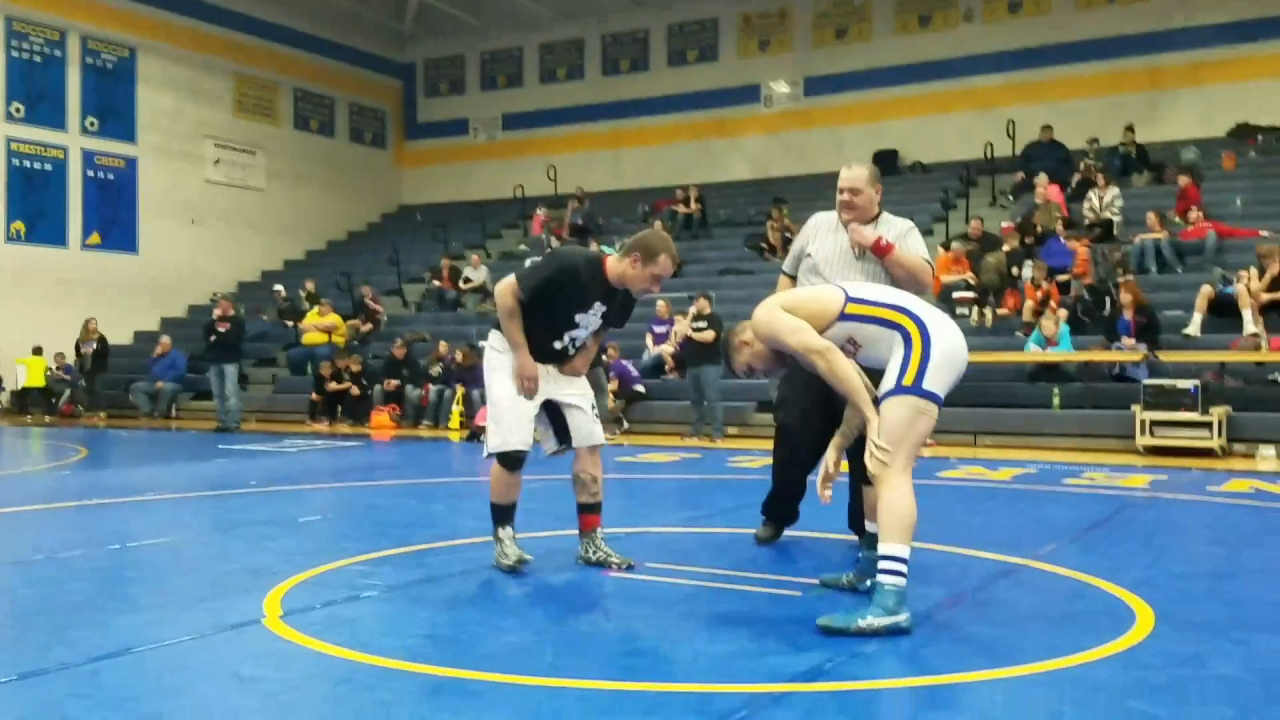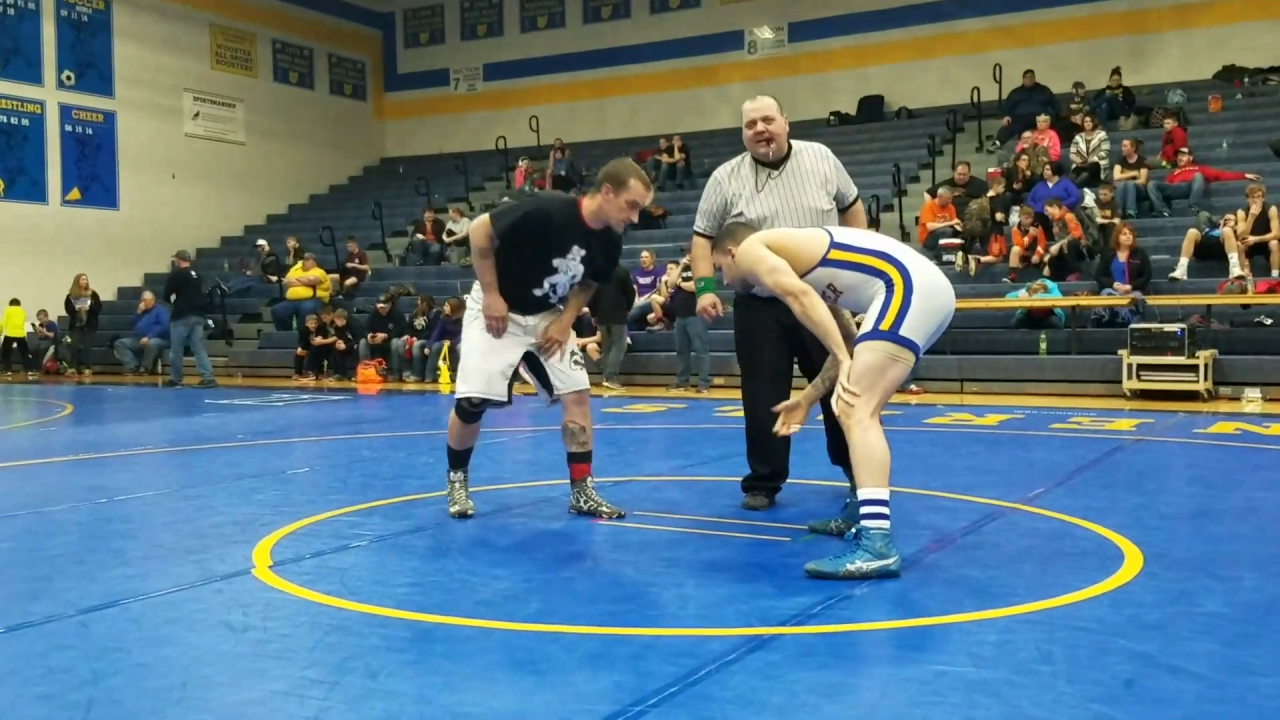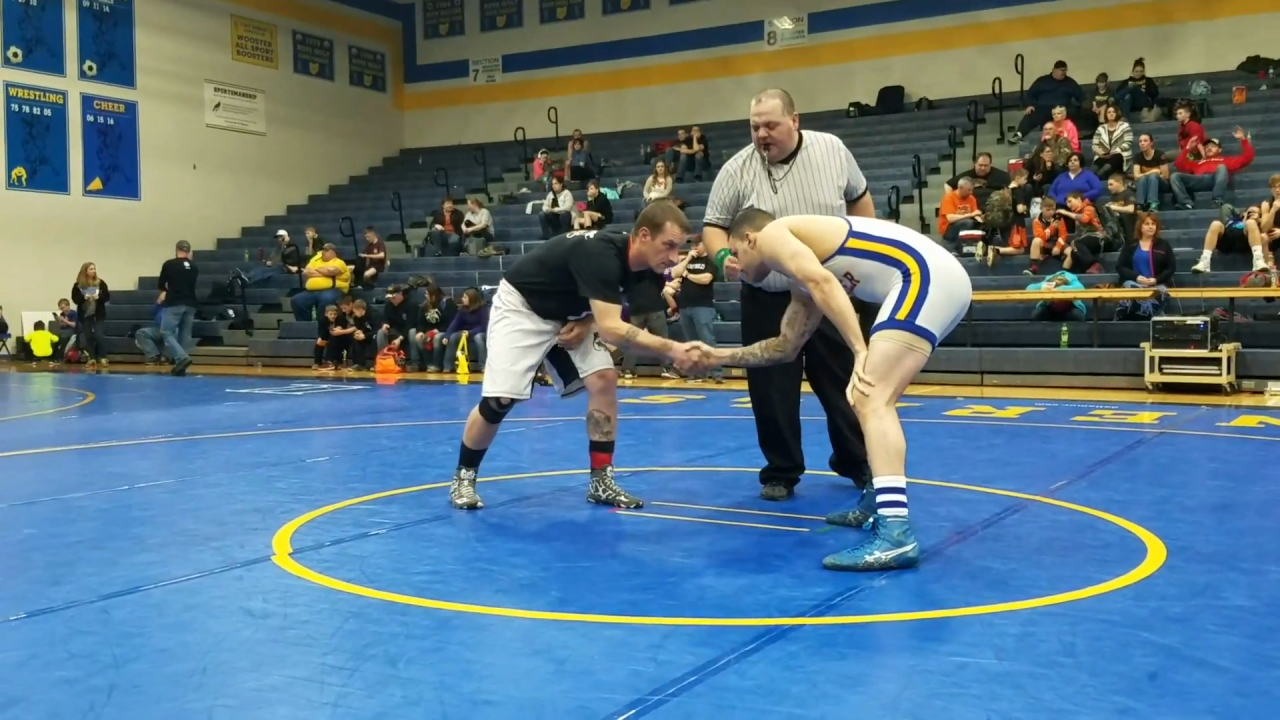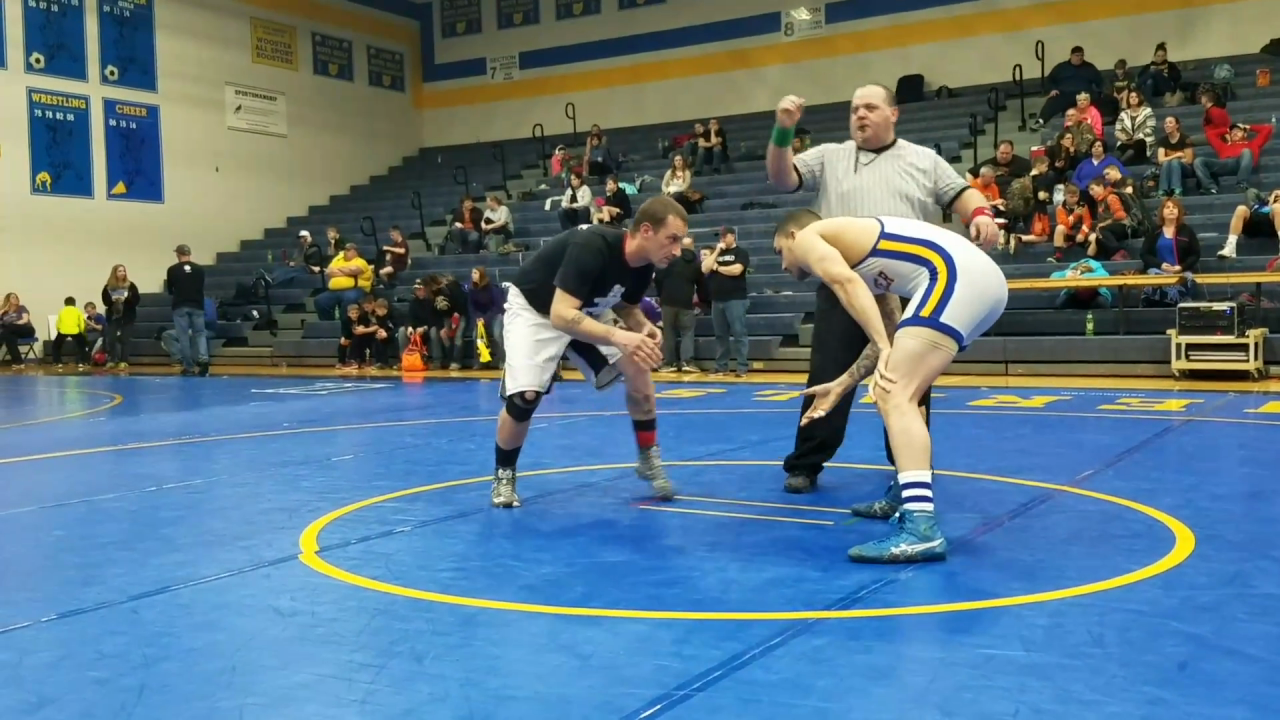
dt=1s
person 1, frame 1
left shoulder: (901, 230)
right shoulder: (818, 222)
left elbow: (923, 281)
right elbow: (787, 277)
left wrist: (878, 244)
left knee: (869, 443)
right knee: (793, 431)
left ankle: (869, 527)
right ankle: (779, 512)
person 1, frame 2
left shoulder: (820, 158)
right shoulder: (726, 178)
left elbow: (852, 207)
right elbow: (703, 238)
right wrist: (705, 287)
right hip: (758, 307)
right knee: (763, 398)
left ankle: (857, 469)
right ankle: (763, 482)
person 1, frame 3
left shoulder: (831, 149)
right shoulder: (737, 170)
left elbow: (859, 199)
right elbow: (714, 225)
right wrist: (723, 257)
right hip: (766, 301)
left knee: (842, 384)
right knee: (772, 391)
left ankle: (858, 464)
right ankle: (781, 472)
person 1, frame 4
left shoulder: (923, 159)
right shoulder: (828, 158)
left elbow: (962, 193)
right elbow: (780, 178)
left wrist: (981, 215)
right wrist: (782, 133)
right knee: (829, 374)
right ankle: (806, 463)
person 2, frame 1
left shoulder: (765, 318)
right shoulder: (796, 328)
left elbow: (824, 353)
right elbow: (859, 392)
left wrist: (873, 419)
right wrist: (837, 448)
left hip: (923, 339)
right hip: (939, 338)
left knee: (889, 468)
right knee: (880, 462)
left ankle: (889, 604)
right ankle: (873, 566)
person 2, frame 2
left shoulder: (749, 249)
right shoulder: (785, 252)
left elbow: (800, 295)
right elbow: (846, 341)
left wrist: (845, 361)
right wrist: (807, 399)
left hip: (907, 287)
right hip: (929, 286)
left knee: (855, 412)
right knee: (860, 408)
left ankle: (877, 545)
right ankle: (863, 513)
person 2, frame 3
left shoulder: (772, 235)
right shoulder: (802, 281)
left elbow: (823, 281)
right elbow: (788, 344)
left wrist: (860, 351)
right wrist: (721, 356)
left hip: (924, 276)
right hip: (943, 277)
left knee: (869, 400)
right knee: (875, 398)
left ankle: (894, 534)
right ankle: (882, 502)
person 2, frame 4
left shoulder: (807, 238)
right shoulder: (855, 245)
left elbow: (846, 282)
right elbow: (891, 331)
left wrist: (884, 350)
right wrist: (841, 386)
left hip: (956, 276)
right hip: (982, 278)
left knee: (893, 396)
right knee: (902, 391)
left ankle: (921, 528)
right ankle: (908, 497)
person 3, frame 1
left shoulder: (624, 296)
right shoulder: (569, 266)
right elbow: (505, 291)
left wrist: (587, 354)
right wrist: (521, 356)
left hip: (560, 364)
right hip: (513, 354)
left knee: (590, 445)
right knee: (512, 449)
left ankle: (591, 543)
right ankle: (504, 539)
person 3, frame 2
left shoulder: (610, 242)
right shoulder: (544, 210)
right elbow: (480, 231)
left wrist: (566, 319)
right wrist: (492, 296)
left hip: (546, 318)
right hip: (498, 312)
left knee: (577, 394)
right knee: (472, 402)
left ankle: (583, 492)
right ankle: (457, 478)
person 3, frame 3
left shoulder: (641, 264)
right shoulder: (600, 253)
right elbow: (611, 329)
left wrist: (586, 323)
right wrist: (670, 348)
left hip: (566, 315)
right hip: (521, 306)
left knee: (604, 380)
right knee: (500, 400)
left ankle: (601, 481)
right ankle: (464, 476)
person 3, frame 4
left shoulder: (644, 266)
right shoulder: (591, 246)
left elbow: (626, 309)
right elbow: (561, 314)
left wrist: (644, 328)
right wrist: (617, 337)
left hip: (586, 311)
right hip: (533, 309)
left knee: (637, 367)
right knee: (525, 397)
left ankle: (649, 462)
right ankle: (504, 476)
